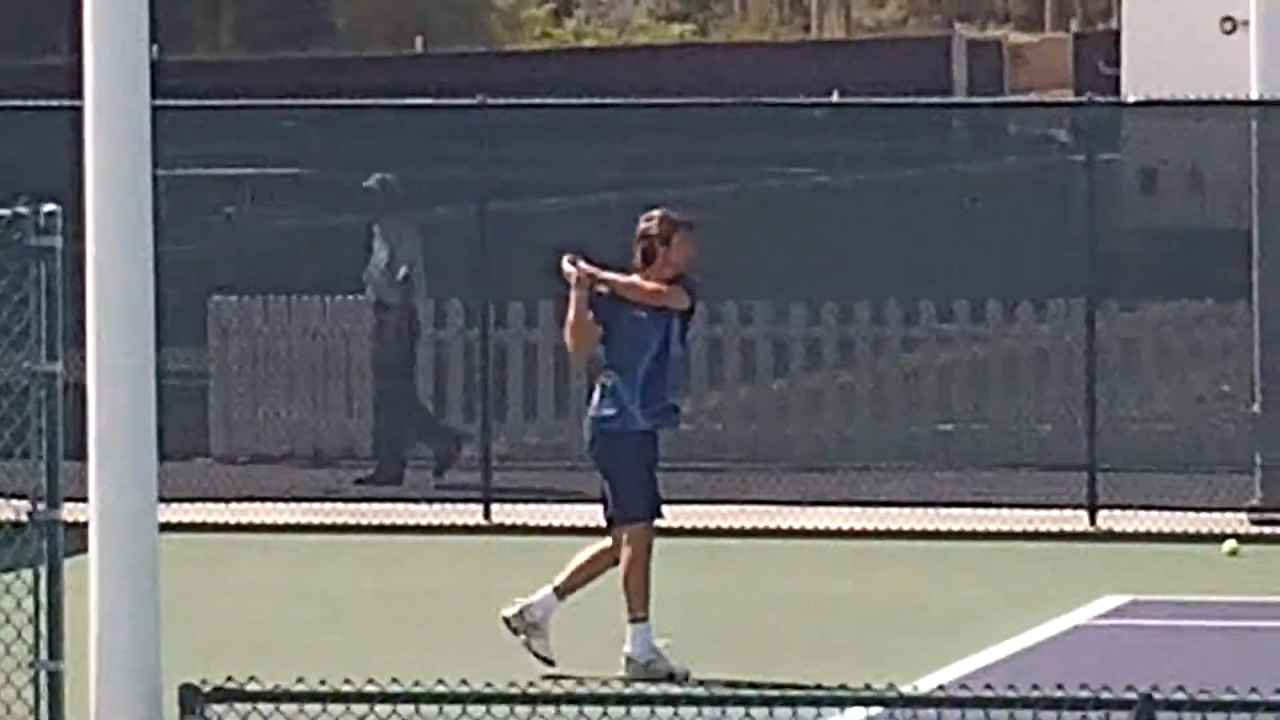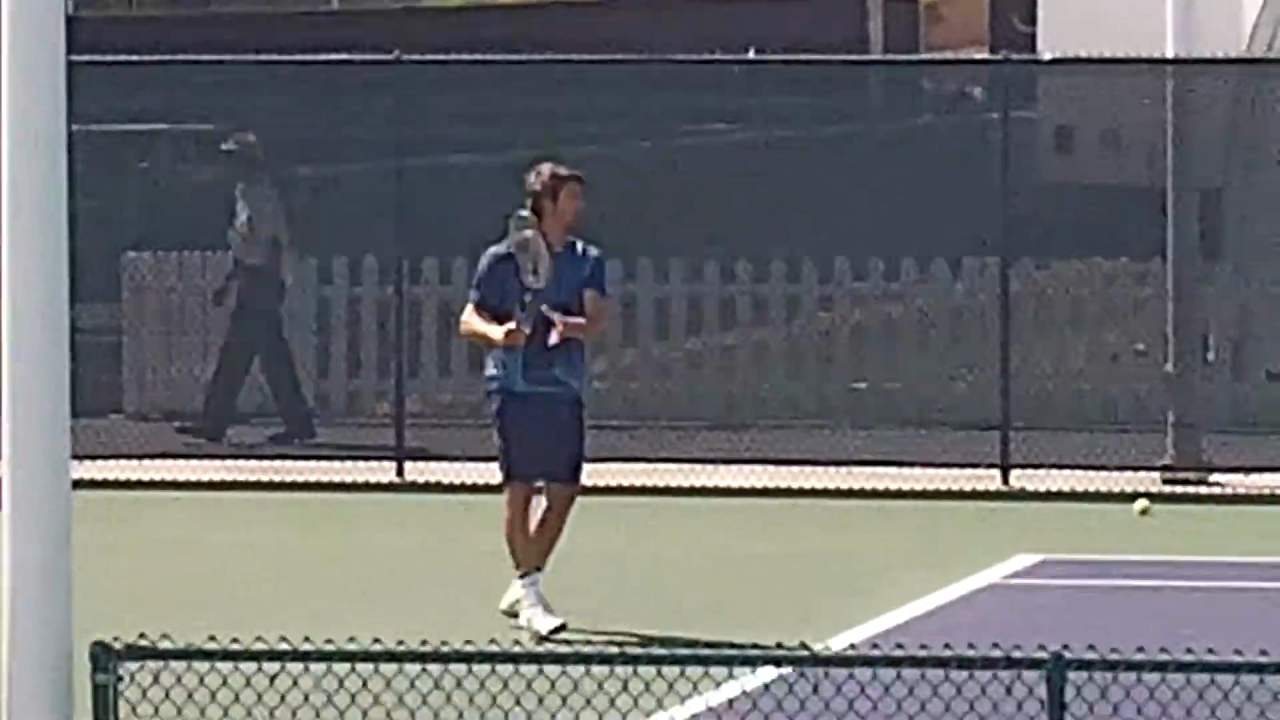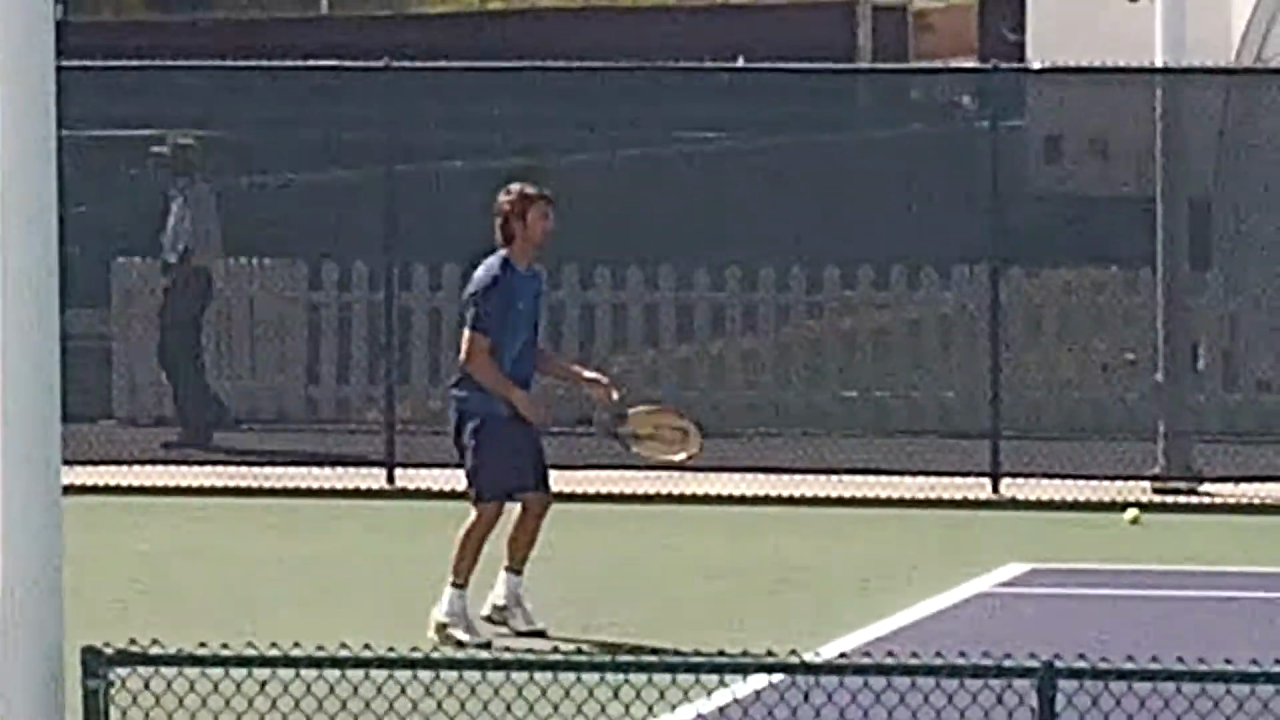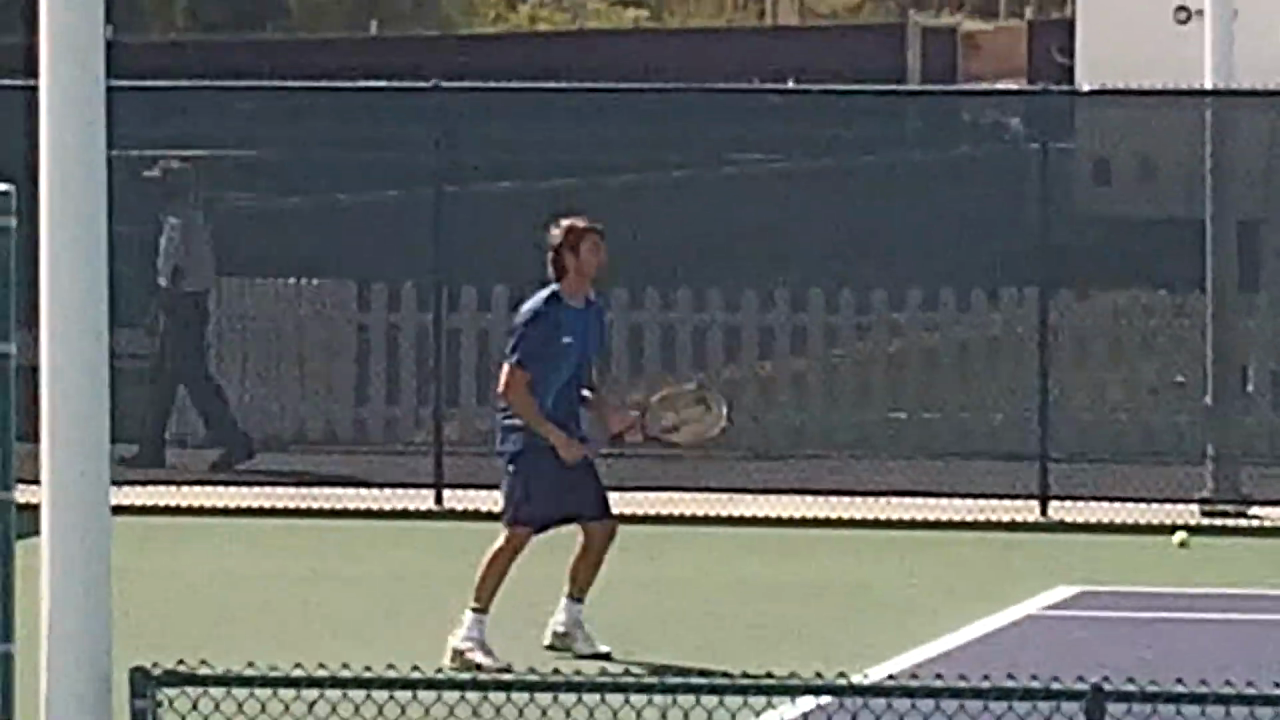
dt=0.4s
person 1, frame 1
left shoulder: (677, 293)
right shoulder: (608, 297)
left elbow: (661, 294)
right elbow: (579, 346)
left wrist: (597, 274)
right wrist: (581, 287)
left hip: (642, 428)
right hip: (618, 426)
left knee: (625, 540)
right knee: (639, 532)
left ankle: (538, 608)
right ankle: (640, 650)
person 1, frame 2
left shoulder: (588, 260)
right shoulder: (502, 257)
left elbow: (596, 320)
right elbow: (468, 321)
left wrist: (569, 326)
right wrist: (496, 333)
left hip: (565, 391)
right hip: (516, 388)
left knee: (563, 493)
right knee: (520, 490)
left ankle: (523, 591)
right ankle: (530, 597)
person 1, frame 3
left shoulder: (532, 278)
right shoulder: (493, 279)
right elbow: (472, 355)
left wrist: (579, 376)
right wrist: (518, 397)
left hip: (518, 410)
right hip: (484, 409)
left knee: (537, 500)
right knee: (489, 506)
left ankle: (507, 596)
right ankle: (450, 610)
person 1, frame 4
left shoulder: (593, 312)
right shoulder: (539, 314)
right elbow: (511, 386)
left wrist: (605, 410)
right wrist: (555, 437)
left hip: (567, 440)
right hip: (530, 438)
left knee: (601, 528)
right knee: (519, 533)
left ankle: (568, 623)
right ankle: (468, 635)
person 2, frame 1
left shoulder: (400, 231)
right shoulder: (383, 231)
left elbow: (407, 283)
left wrist: (395, 327)
left hip: (397, 320)
right hip: (388, 319)
left knee: (392, 396)
right knee: (392, 396)
person 2, frame 2
left shoulder: (259, 193)
right shoulder: (247, 192)
left elbow: (274, 244)
left wrist: (270, 290)
right wrist: (228, 282)
left hip: (259, 283)
right hip: (252, 281)
left knee: (237, 351)
right knee: (273, 353)
person 2, frame 3
left shoulder: (192, 196)
right shoulder: (183, 194)
left elbow: (189, 250)
left wrist: (171, 291)
left hip: (189, 282)
right hip: (187, 282)
left knee: (179, 353)
right knee: (183, 354)
left ankle: (202, 419)
right ankle: (199, 424)
person 2, frame 4
left shoulder: (181, 220)
right shoulder: (180, 217)
left elbow: (178, 272)
left wrist: (160, 308)
left hip: (182, 304)
right hip: (185, 306)
left knee: (195, 379)
right knee: (164, 378)
left ankle: (235, 444)
right ankle: (151, 452)
